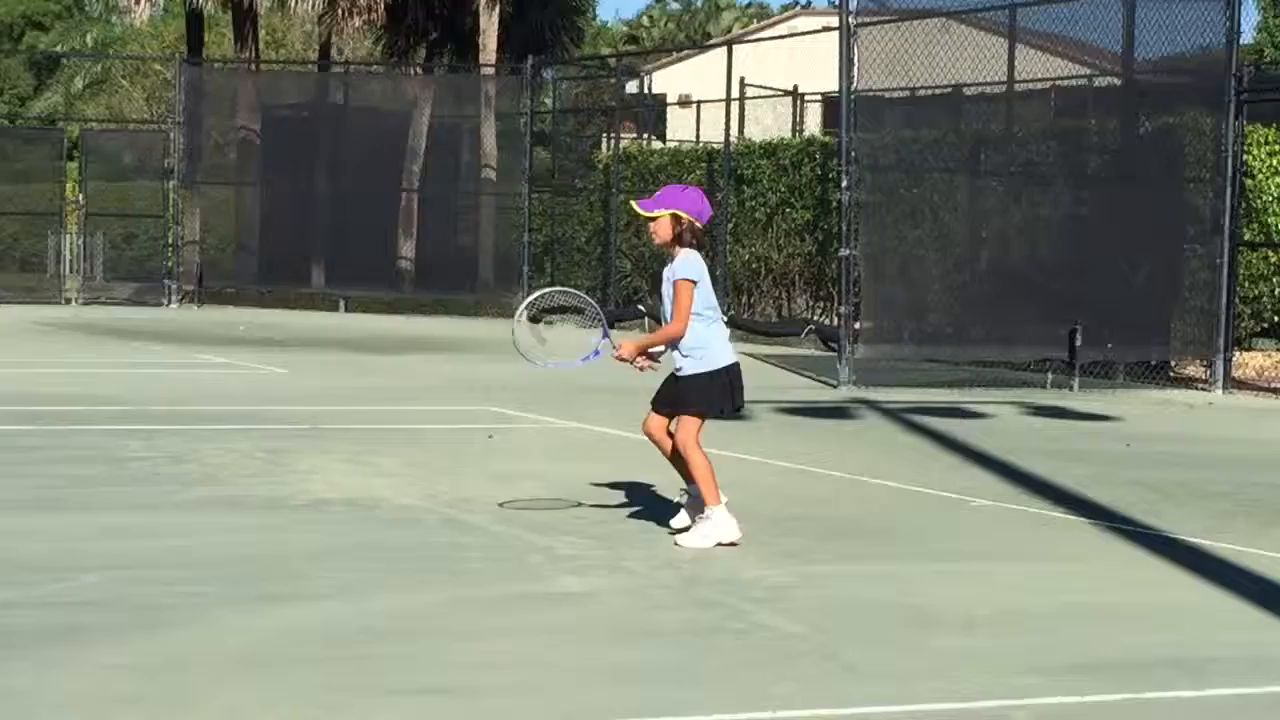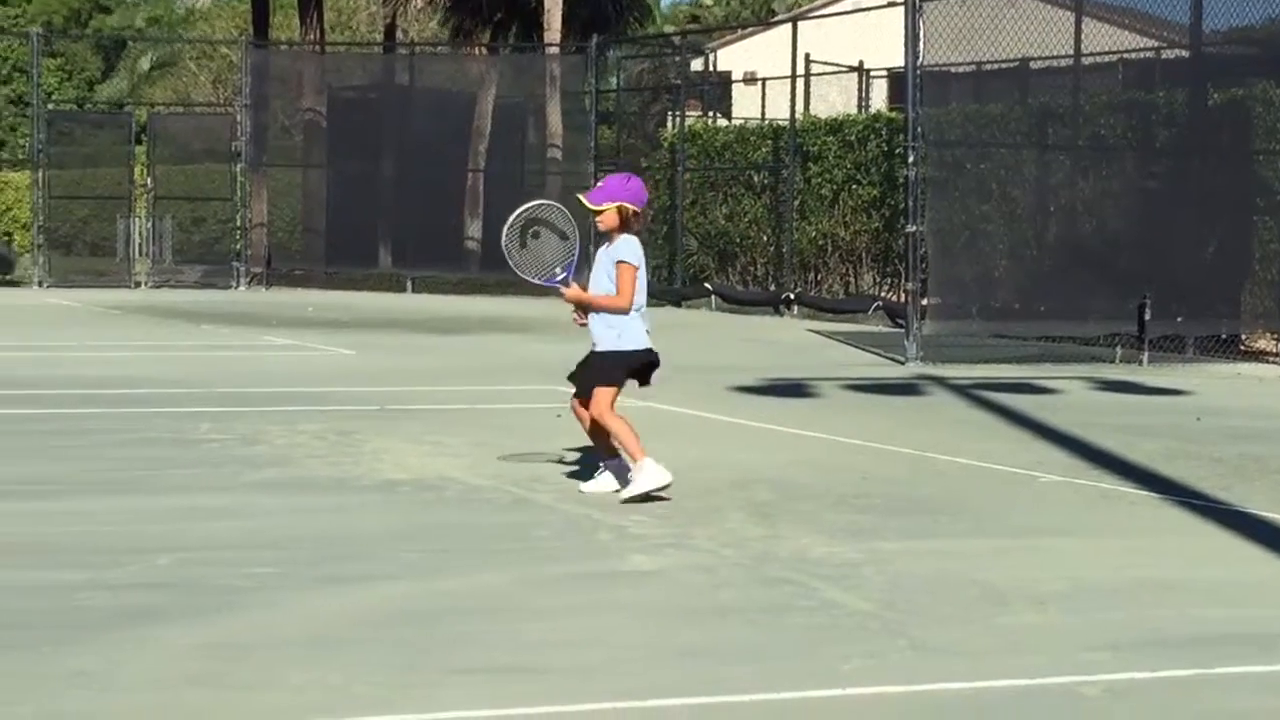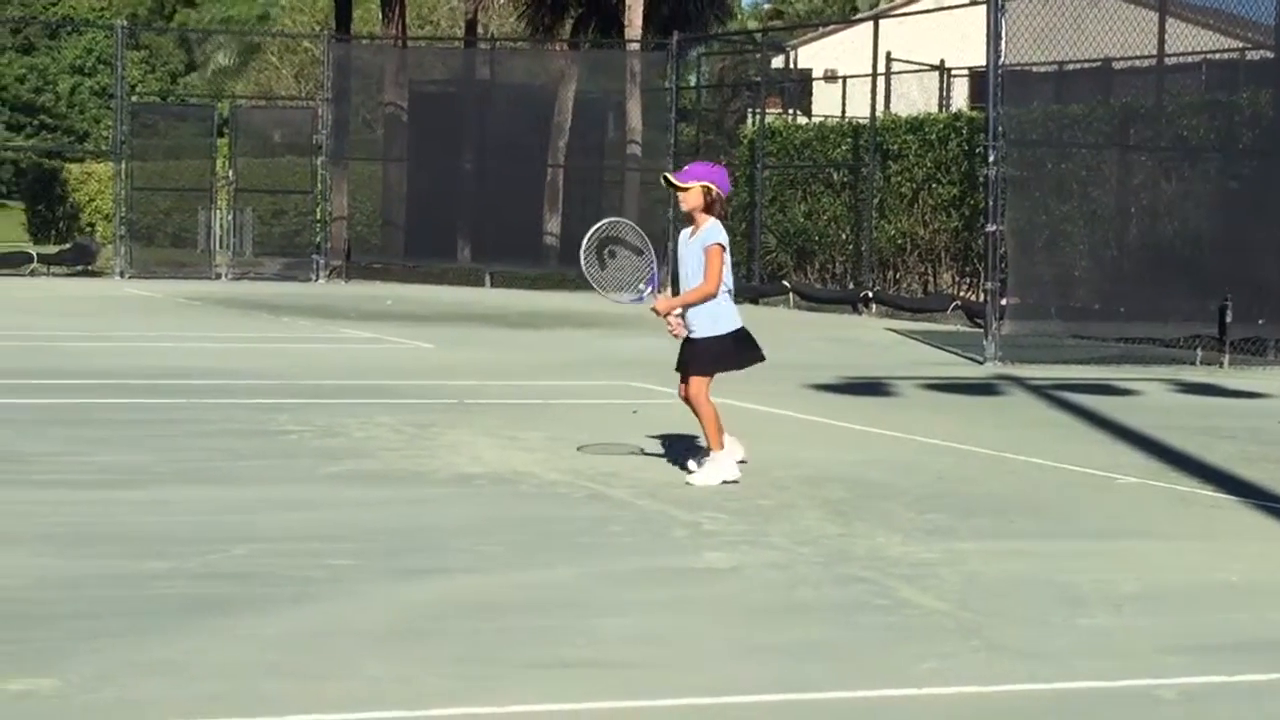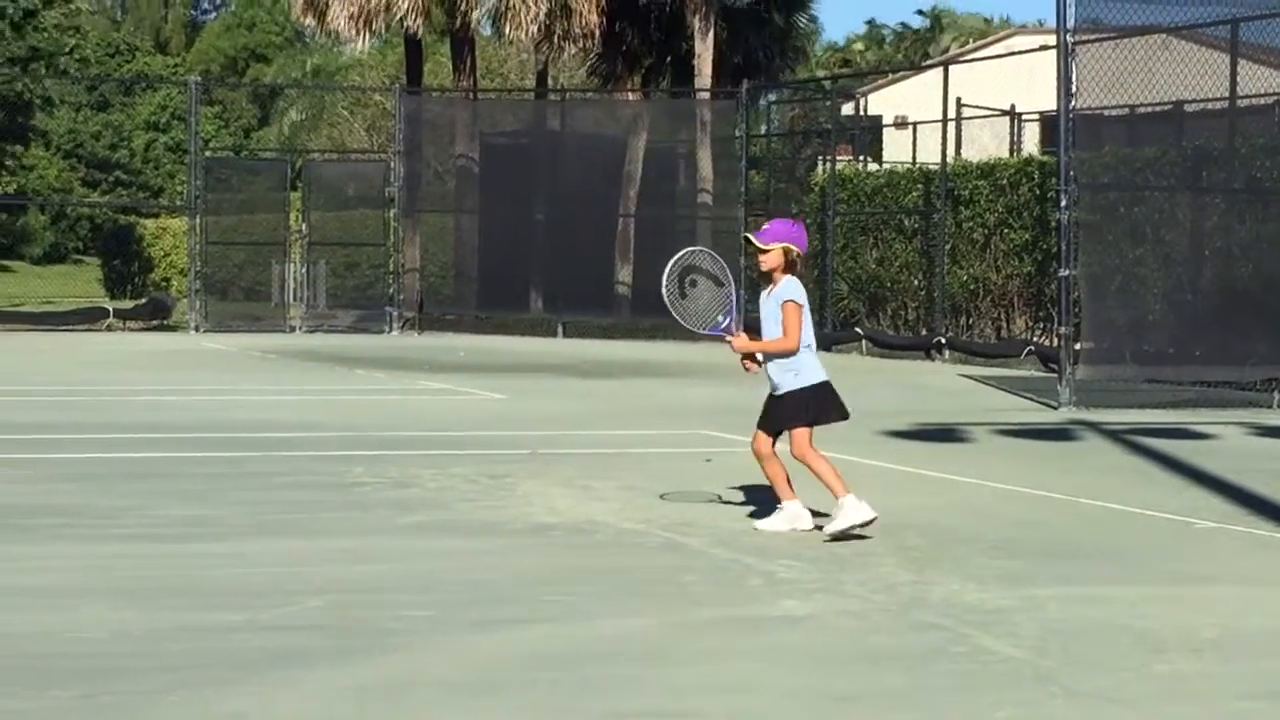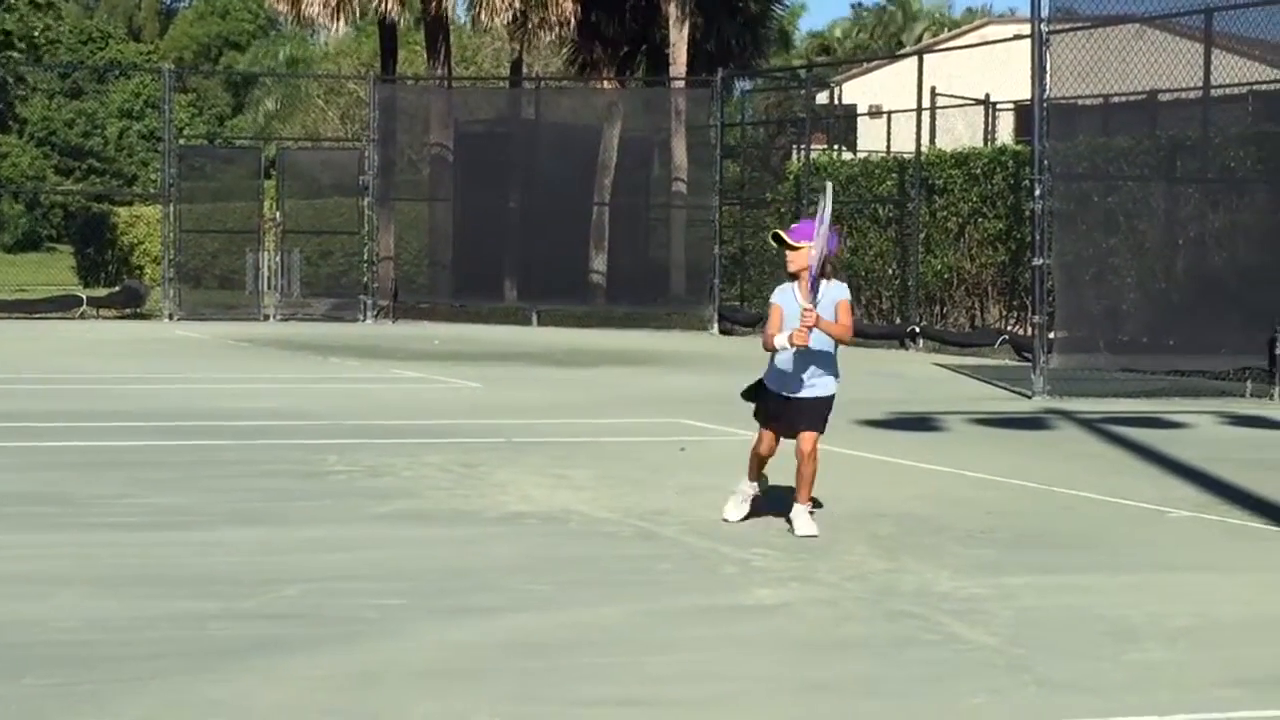
dt=1s
person 1, frame 1
left shoulder: (685, 265)
right shoulder: (681, 262)
left elbow: (677, 327)
left wrist: (636, 347)
right wrist: (651, 352)
left hip: (707, 368)
right hip: (691, 367)
left knee: (686, 441)
right knee: (655, 427)
left ankle: (720, 519)
right ankle: (703, 495)
person 1, frame 2
left shoulder: (626, 248)
right shoulder: (610, 247)
left elbow: (624, 301)
left wrist: (582, 299)
right wrist: (586, 309)
left hip: (623, 346)
right hip: (608, 344)
left knee: (601, 409)
right knee: (581, 404)
left ankle: (647, 468)
right ankle: (615, 470)
person 1, frame 3
left shoulder: (712, 233)
right shoulder: (686, 235)
left elbow: (711, 286)
left wrist: (672, 305)
right wrist: (678, 315)
left hip: (717, 328)
right hip: (698, 328)
left knee: (699, 390)
right knee: (687, 392)
left ankle: (719, 459)
right ankle: (725, 444)
person 1, frame 4
left shoulder: (790, 290)
right shoulder: (768, 293)
left elbow: (792, 342)
left wrist: (751, 347)
right wrist: (755, 359)
left hip: (803, 382)
right hip: (782, 386)
left knee: (802, 448)
right knee: (761, 445)
left ankle: (850, 505)
right ankle: (792, 509)
person 1, frame 5
left shoulder: (837, 291)
right shoulder: (782, 293)
left elbow: (846, 333)
right elbow: (767, 340)
left wrist: (819, 323)
right wrist: (787, 339)
left hip: (818, 387)
right hip: (780, 383)
left knee: (807, 447)
right knee: (763, 448)
left ankle: (802, 509)
right ankle: (750, 486)
